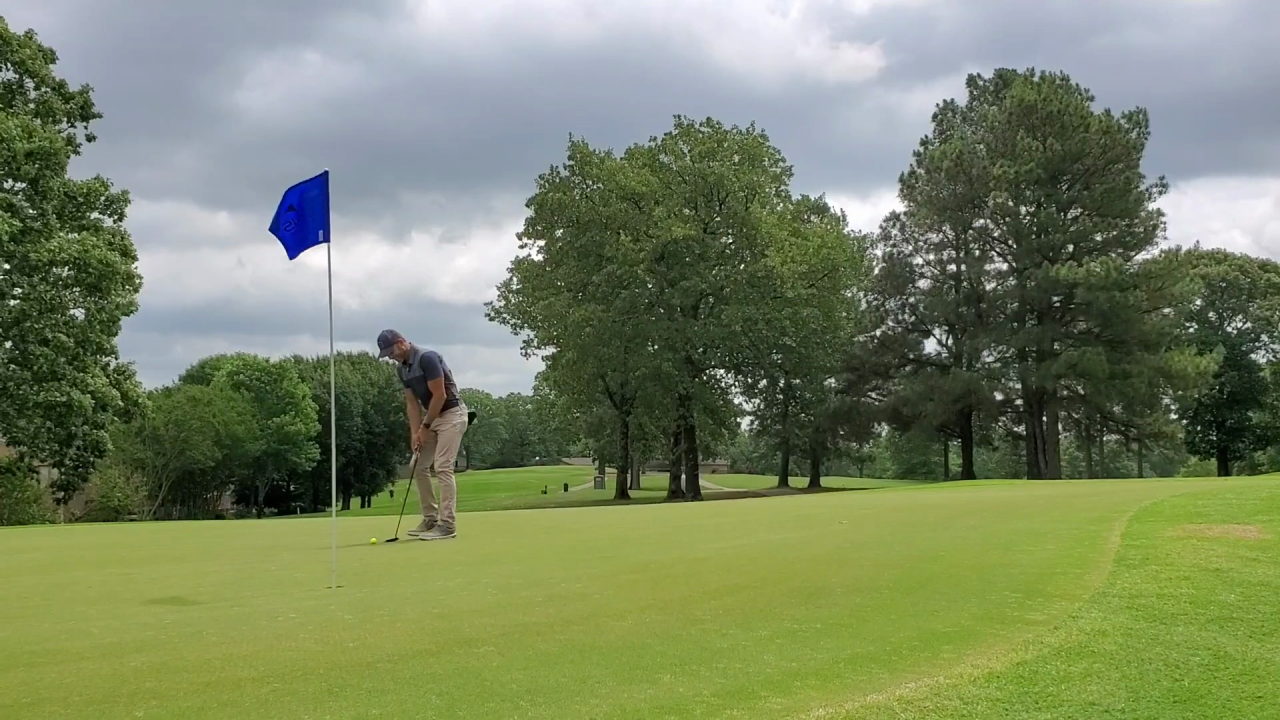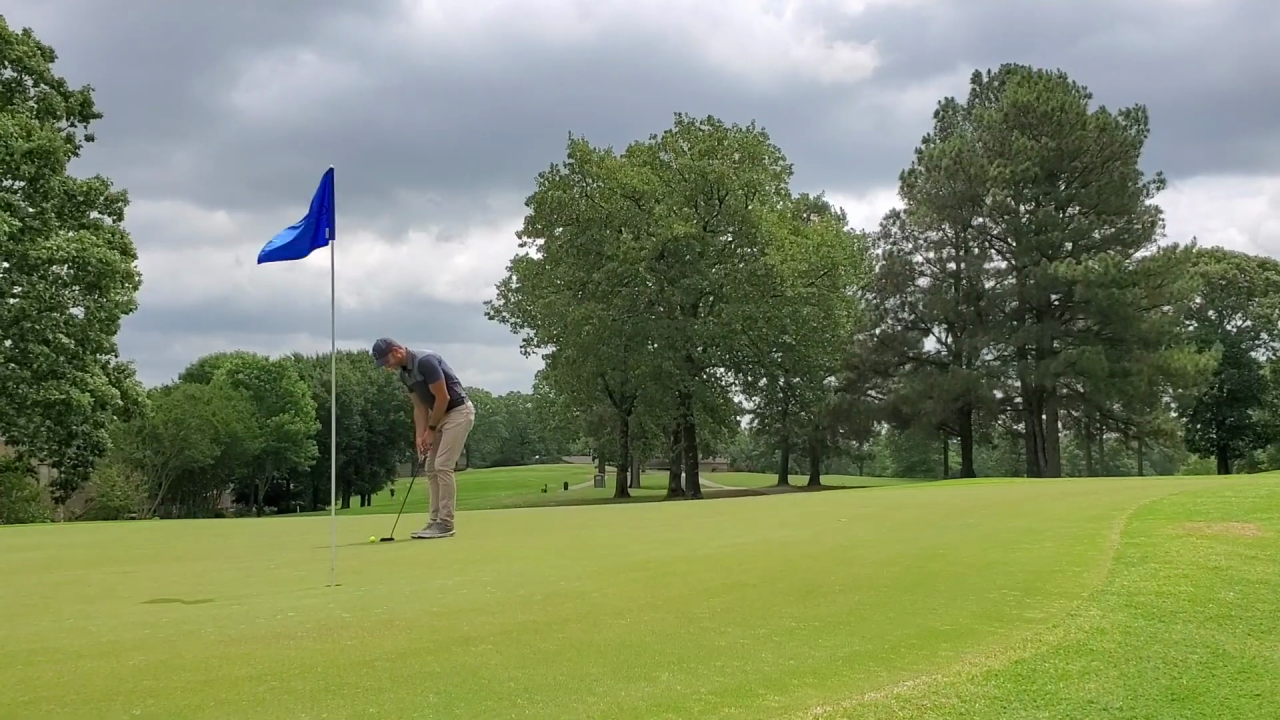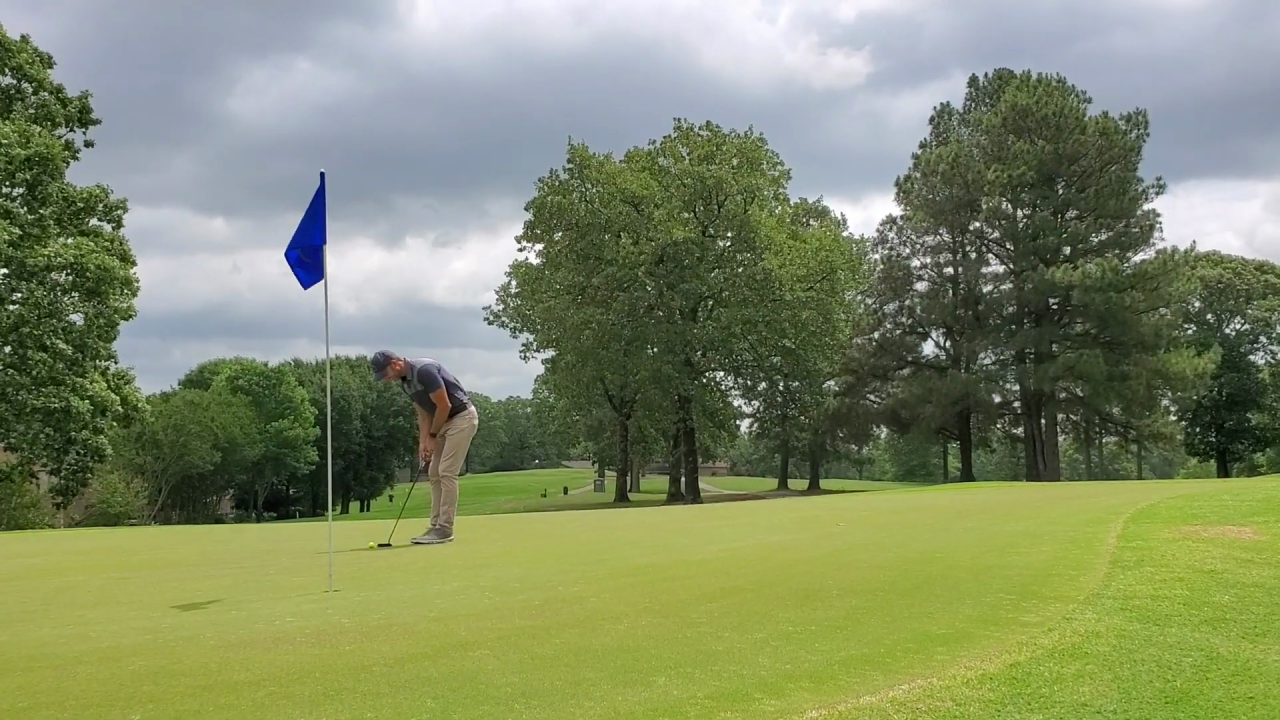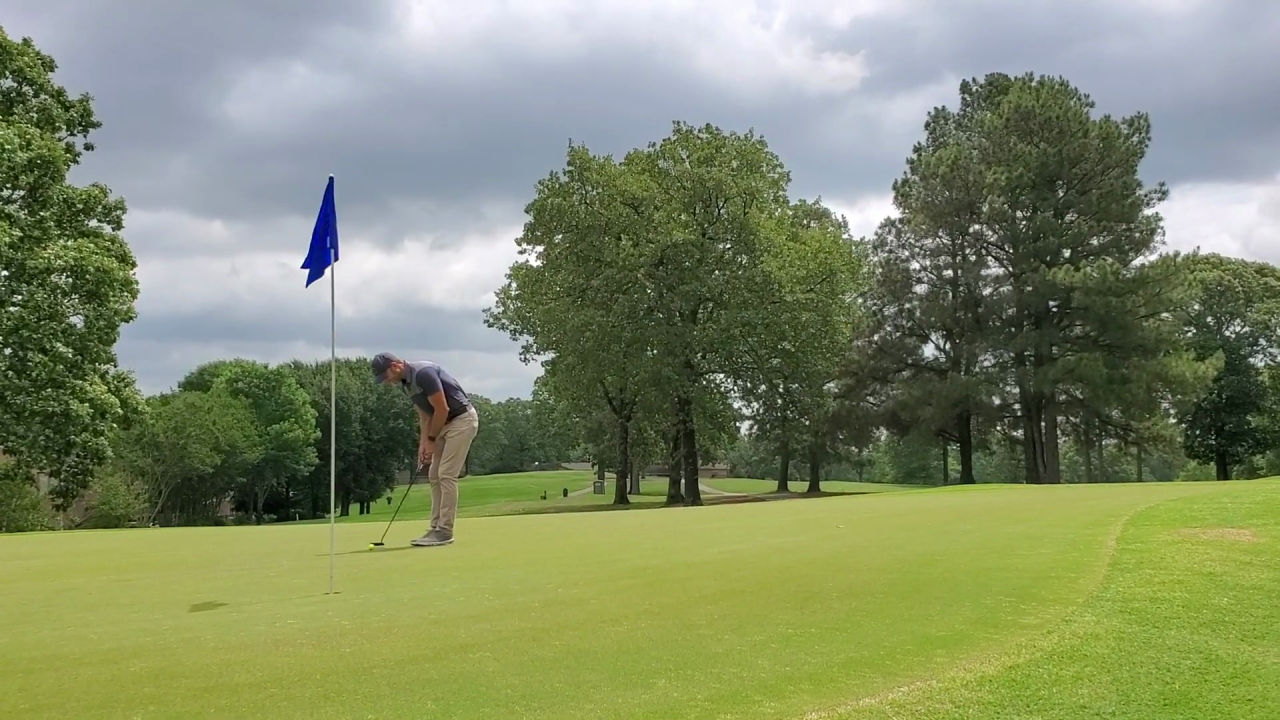
dt=0.7s
person 1, frame 1
left shoulder: (427, 358)
right shoulder: (402, 369)
left elbow: (440, 395)
right elbow: (412, 402)
left wrist: (425, 427)
right wrist: (414, 431)
left hip: (452, 415)
right hip: (431, 419)
left knee: (442, 467)
right knee: (418, 467)
left ankle: (447, 524)
right ankle: (431, 517)
person 1, frame 2
left shoulder: (425, 361)
right shoulder: (404, 373)
left elbow: (443, 397)
right elbow: (420, 406)
left wrist: (431, 429)
right wrist: (419, 435)
left hip: (458, 412)
right hip: (442, 415)
left knee: (443, 466)
right knee: (432, 468)
left ankle: (446, 523)
right ankle: (435, 521)
person 1, frame 3
left shoulder: (424, 370)
right shoulder: (405, 382)
left elbow: (444, 405)
right elbow: (423, 413)
left wrist: (432, 436)
right wrist: (423, 442)
left hip: (462, 417)
right hip: (445, 421)
left knee: (447, 472)
right knee: (435, 474)
left ankle: (445, 529)
right ankle: (436, 525)
person 1, frame 4
left shoulder: (423, 373)
right shoulder: (406, 383)
left elbow: (442, 409)
right elbow: (425, 414)
left wrist: (431, 440)
right wrist: (423, 442)
left hip: (461, 419)
right hip: (445, 423)
left knee: (447, 475)
right knee: (435, 476)
left ankle: (445, 531)
right ankle: (436, 529)
